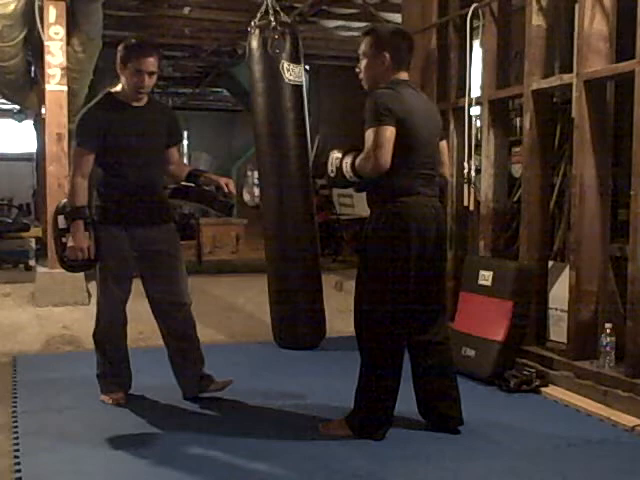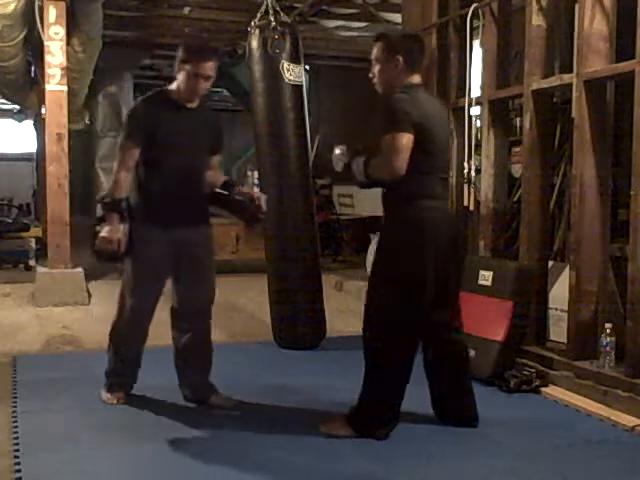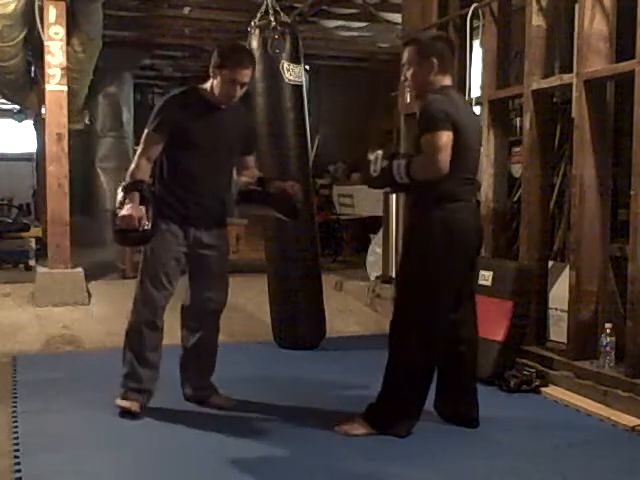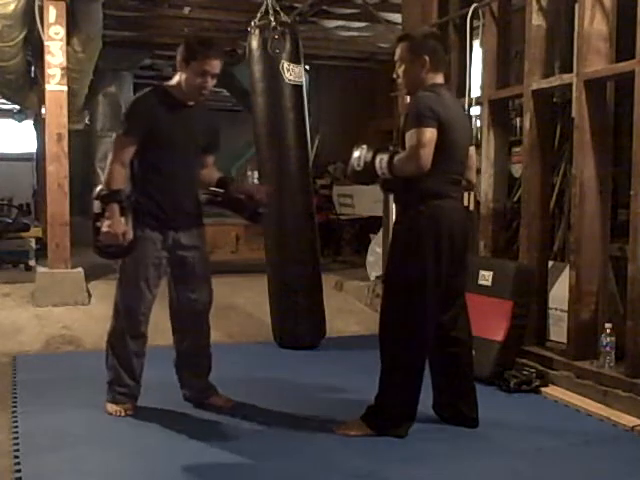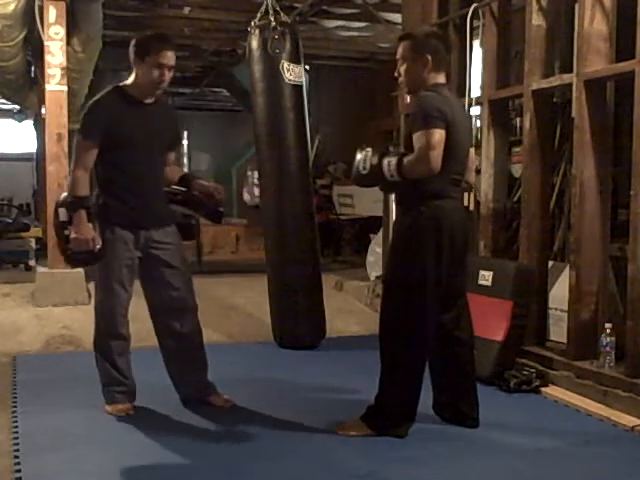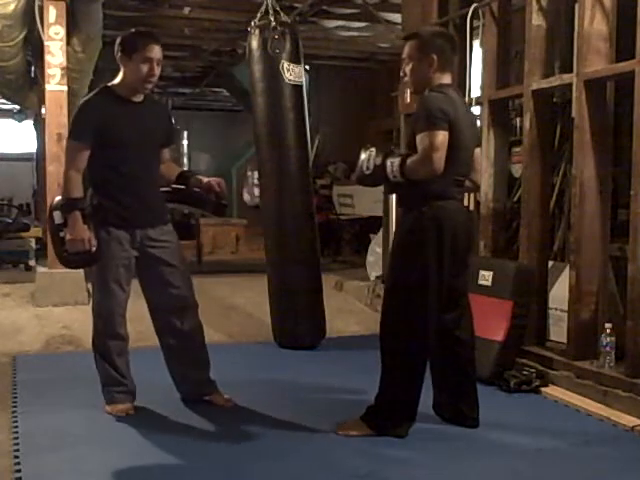
dt=0.5s
person 1, frame 1
left shoulder: (382, 99)
right shoulder: (427, 105)
left elbow: (377, 161)
right elbow: (442, 169)
left wrist: (344, 165)
left hip: (397, 218)
right hip: (431, 214)
left knee: (380, 320)
right knee: (428, 319)
left ankle: (368, 419)
right ankle: (443, 410)
person 1, frame 2
left shoulder: (400, 103)
right shoulder: (436, 107)
left elbow: (394, 165)
left wrist: (352, 164)
right wrist: (368, 169)
left hip: (413, 220)
right hip: (442, 217)
left knee: (390, 322)
right knee: (440, 318)
left ankle: (371, 418)
right ankle: (458, 406)
person 1, frame 3
left shoulder: (435, 106)
right shoulder: (465, 109)
left elbow: (437, 164)
left wrist: (392, 170)
right wrist: (404, 171)
left hip: (438, 221)
right hip: (464, 218)
left knee: (416, 321)
right knee: (457, 316)
left ankle: (389, 416)
right ankle: (460, 406)
person 1, frame 4
left shoulder: (423, 103)
right shoulder: (457, 109)
left elbow: (418, 160)
right elbow: (469, 174)
left wrist: (377, 165)
left hip: (425, 219)
right hip: (452, 216)
left knee: (405, 319)
right knee: (449, 315)
left ankle: (389, 416)
right ankle: (458, 406)
person 1, frame 5
left shoulder: (427, 103)
right shoulder: (457, 107)
left elbow: (428, 161)
left wrist: (381, 168)
left hip: (426, 219)
right hip: (452, 216)
left knee: (405, 318)
right knee: (449, 314)
left ankle: (388, 416)
right ankle: (460, 406)
person 1, frame 6
left shoulder: (432, 103)
right shoulder: (462, 108)
left elbow: (431, 162)
left wrist: (384, 168)
left hip: (429, 219)
right hip: (455, 216)
left knee: (406, 318)
right knee: (451, 315)
left ankle: (389, 416)
right ankle: (459, 406)
person 2, frame 1
left shoulder: (164, 116)
right shoulder: (97, 116)
right elbow: (80, 176)
left wrist: (205, 177)
right wrist: (78, 227)
left hip: (159, 224)
right hip: (113, 227)
left knee: (175, 302)
right knee: (111, 308)
left ankle: (194, 379)
right ankle: (114, 382)
person 2, frame 2
left shoulder: (210, 121)
right shoulder: (147, 111)
right elbow: (125, 169)
left wrist: (235, 189)
right wrist: (113, 218)
left hip: (195, 226)
right hip: (151, 225)
left knee: (196, 307)
right knee: (136, 305)
left ankle: (197, 385)
right ankle: (118, 382)
person 2, frame 3
left shoulder: (242, 120)
right shoulder: (177, 107)
left elbow: (246, 171)
right elbow: (145, 157)
left wrist: (272, 185)
right wrist: (133, 199)
left hip: (213, 227)
right hip: (169, 222)
left knee: (208, 306)
right knee: (150, 303)
left ankle: (198, 385)
right ankle: (135, 388)
person 2, frame 4
left shoulder: (206, 117)
right shoulder: (147, 106)
right elbow: (118, 163)
left wrist: (231, 186)
right wrist: (113, 213)
left hip: (189, 227)
right hip: (147, 226)
left knee: (195, 306)
right knee: (133, 310)
left ankle: (197, 386)
right ankle: (121, 392)
person 2, frame 5
left shoulder: (168, 115)
right shoulder: (105, 108)
right elbow: (82, 168)
left wrist: (194, 184)
right wrist: (80, 219)
left hip: (161, 226)
right hip: (116, 228)
left knee: (180, 306)
right knee: (113, 312)
left ankle: (196, 386)
right ankle: (118, 392)
person 2, frame 6
left shoulder: (159, 112)
right shoulder: (95, 109)
right elbow: (74, 169)
left wrist: (193, 180)
right wrist: (75, 220)
left hip: (157, 225)
right hip: (111, 227)
left knee: (180, 305)
right knee: (110, 312)
left ankle: (198, 385)
right ankle: (118, 393)
